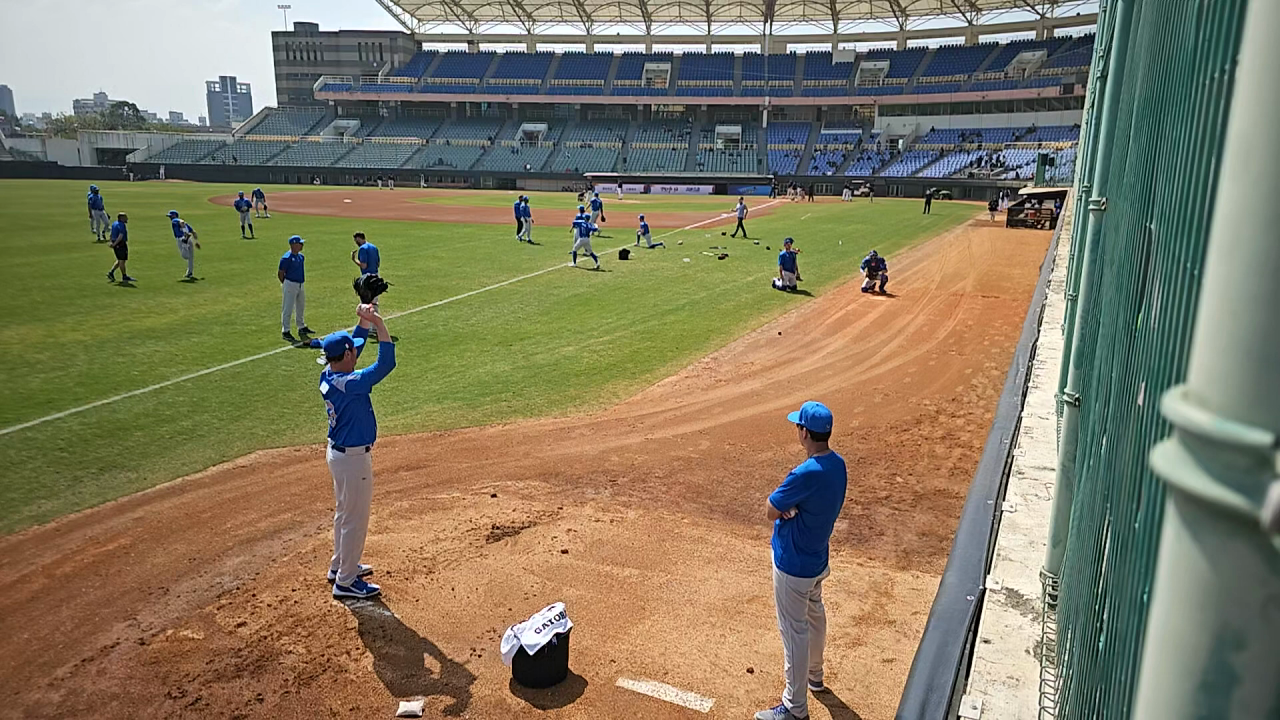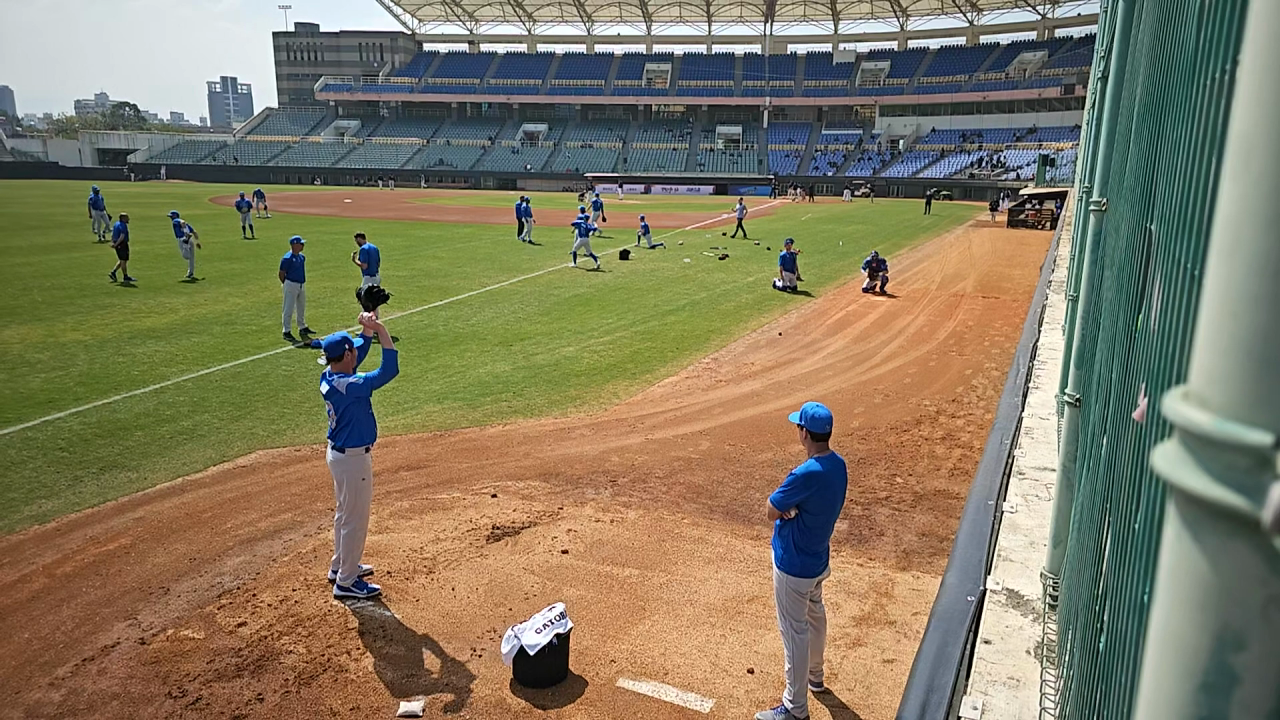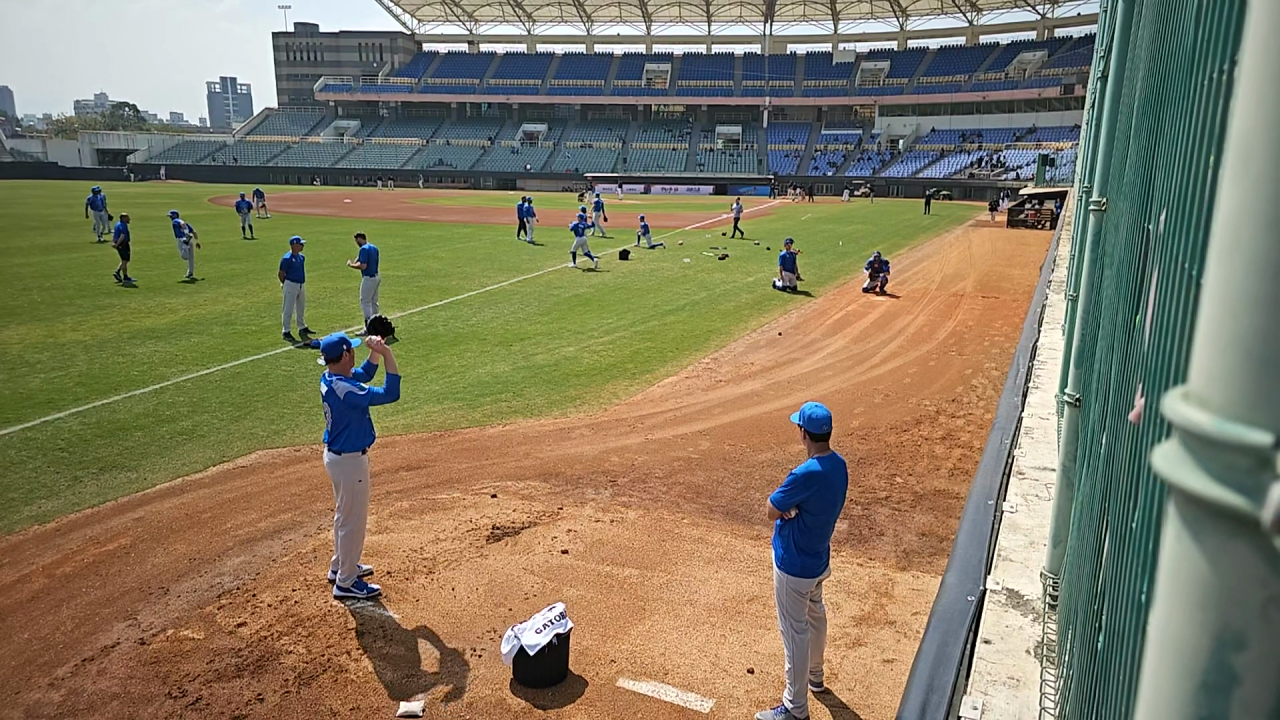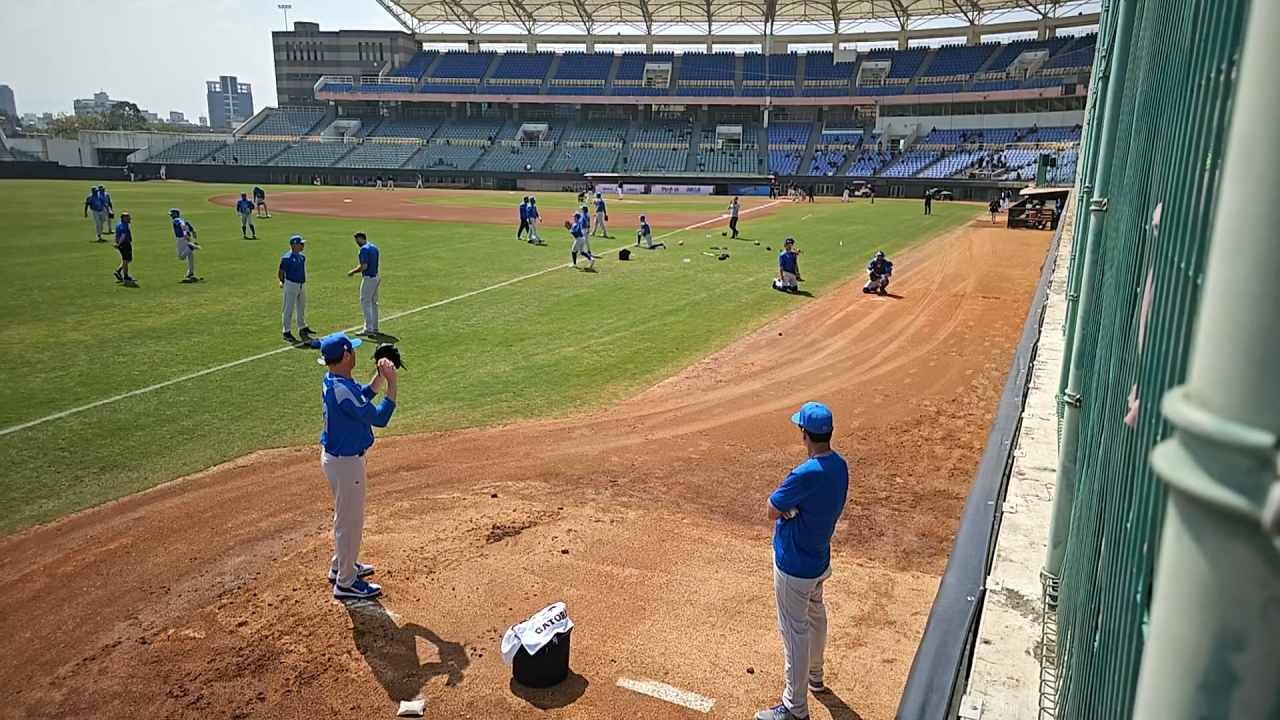
dt=1s
person 1, frame 1
left shoulder: (806, 473)
right shoulder: (838, 464)
left elbow: (771, 511)
left wrist: (784, 504)
right wrist: (791, 505)
left hip: (794, 565)
right hip: (818, 559)
left knee: (795, 631)
right knee: (814, 616)
right ankle: (814, 675)
person 1, frame 2
left shoulder: (806, 474)
right shoulder: (838, 465)
left elbow: (771, 511)
left wrist: (785, 503)
right wrist: (790, 505)
left hip: (794, 565)
right hip: (818, 559)
left knee: (794, 632)
right knee: (815, 616)
right ankle: (815, 675)
person 1, frame 3
left shoulder: (806, 474)
right shoulder: (839, 465)
left elbow: (772, 511)
right wrist: (792, 506)
left hip: (794, 565)
right hip: (818, 559)
left knee: (795, 632)
right knee: (815, 616)
right ankle: (815, 676)
person 1, frame 4
left shoulder: (807, 474)
right shoulder: (840, 465)
left elbow: (772, 511)
left wrist: (786, 505)
right wrist: (793, 505)
left hip: (795, 565)
right hip: (818, 559)
left knee: (795, 631)
right knee: (815, 616)
right ankle: (815, 675)
person 2, frame 1
left shoulder: (328, 375)
right shoulder: (348, 384)
left elbow: (354, 343)
right elbow: (386, 363)
left wrist: (365, 320)
right wrist: (378, 323)
left hip: (338, 452)
right hip: (353, 458)
left knee: (344, 513)
right knee: (355, 519)
left ankle: (340, 565)
right ankle: (346, 581)
person 2, frame 2
left shoulder: (328, 377)
right shoulder: (349, 385)
left elbow: (359, 352)
right elbow: (390, 370)
left wrist: (368, 328)
right wrist: (381, 330)
left hip: (339, 452)
right hip: (353, 458)
left knee: (345, 513)
right knee: (355, 519)
left ankle: (340, 566)
right ankle: (346, 582)
person 2, frame 3
left shoulder: (330, 378)
right shoulder: (343, 389)
left elbow: (364, 374)
right elbow: (391, 394)
left wrist: (375, 352)
right wrist: (387, 354)
left hip: (337, 454)
right hip: (349, 460)
left knee: (345, 515)
right knee: (353, 520)
left ankle: (341, 566)
right ankle: (346, 582)
person 2, frame 4
left shoulder: (334, 380)
right shoulder: (342, 390)
left elbow: (363, 396)
right elbow: (380, 418)
left wrist: (380, 375)
right wrist: (392, 382)
left hip: (337, 456)
right hip: (346, 462)
left knee: (346, 516)
right knee: (350, 520)
left ankle: (341, 565)
right ankle: (346, 582)
